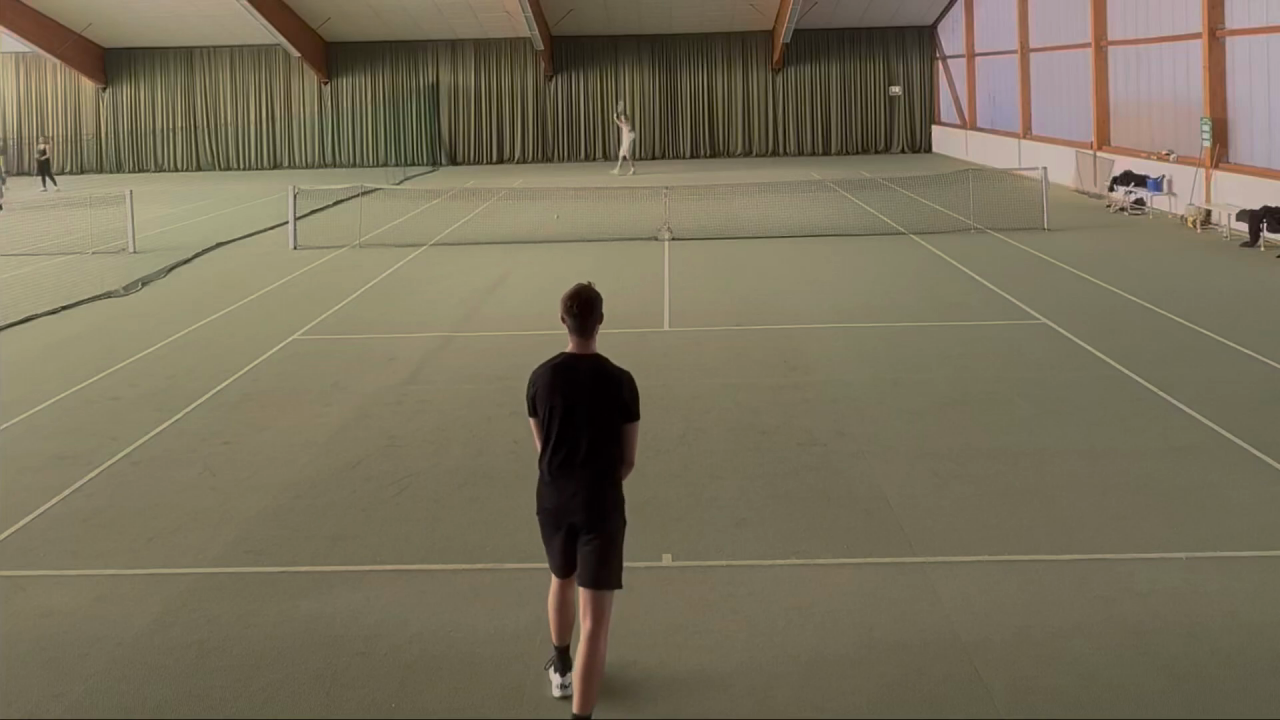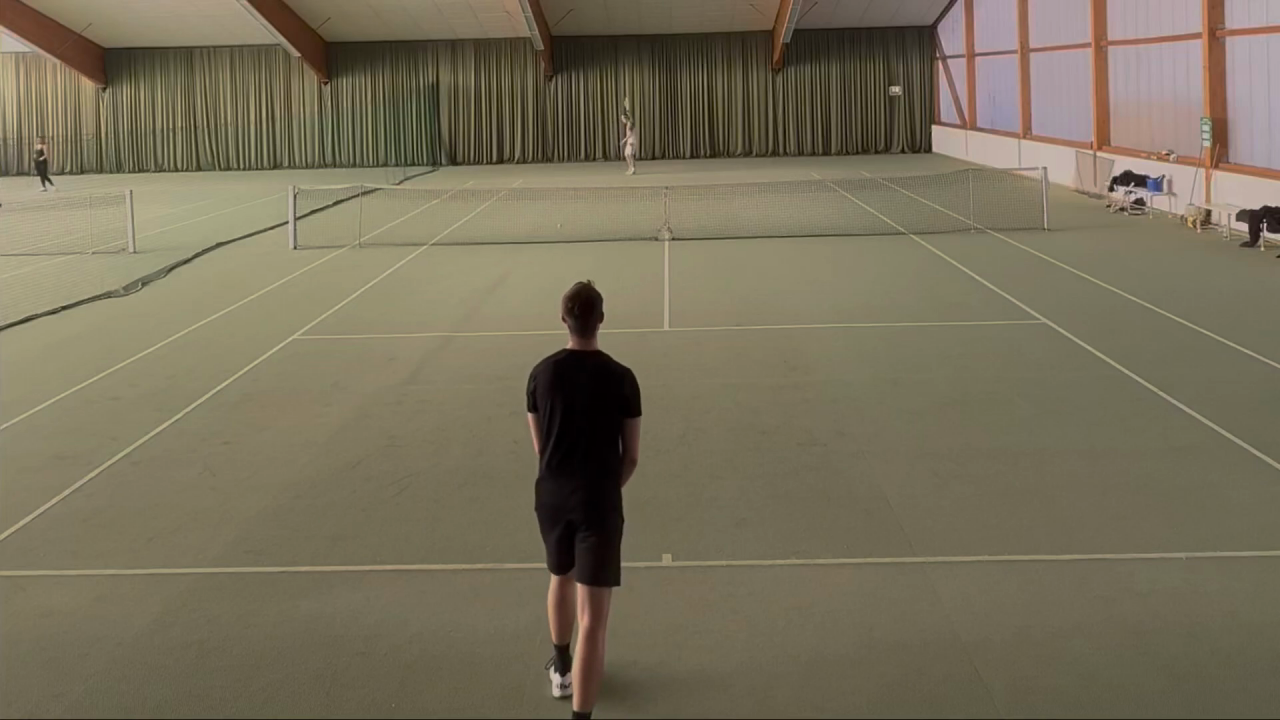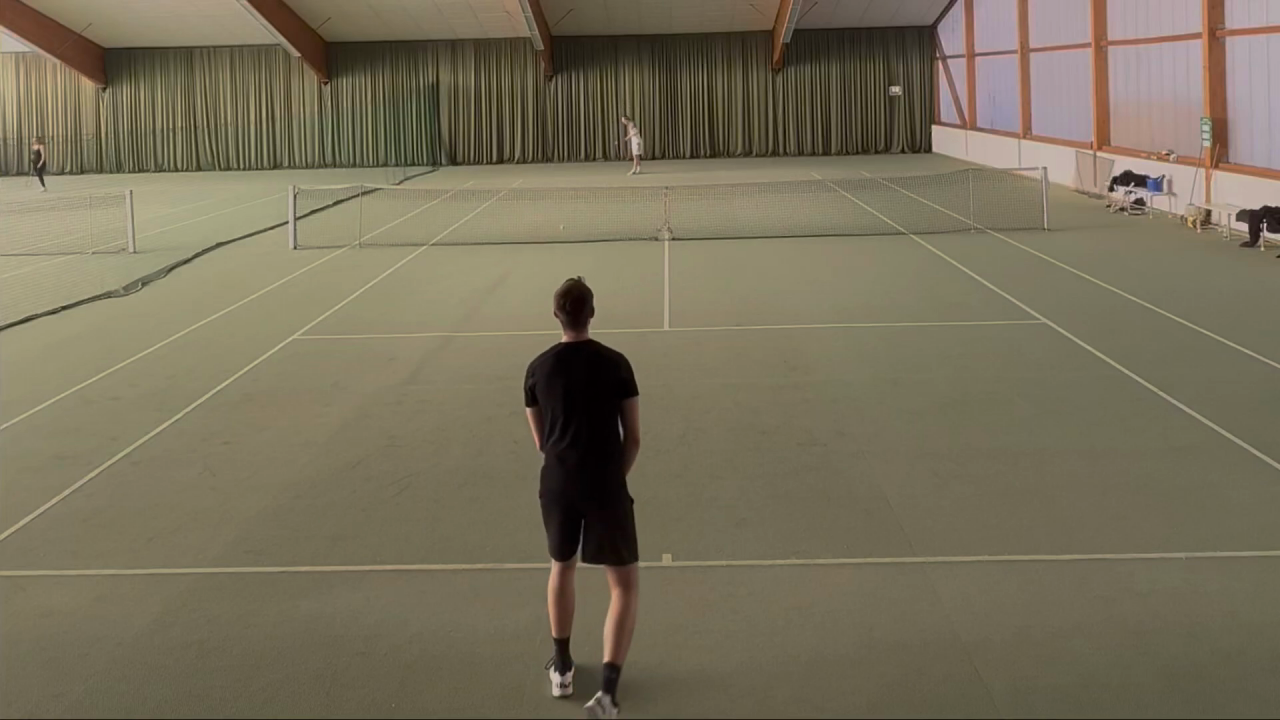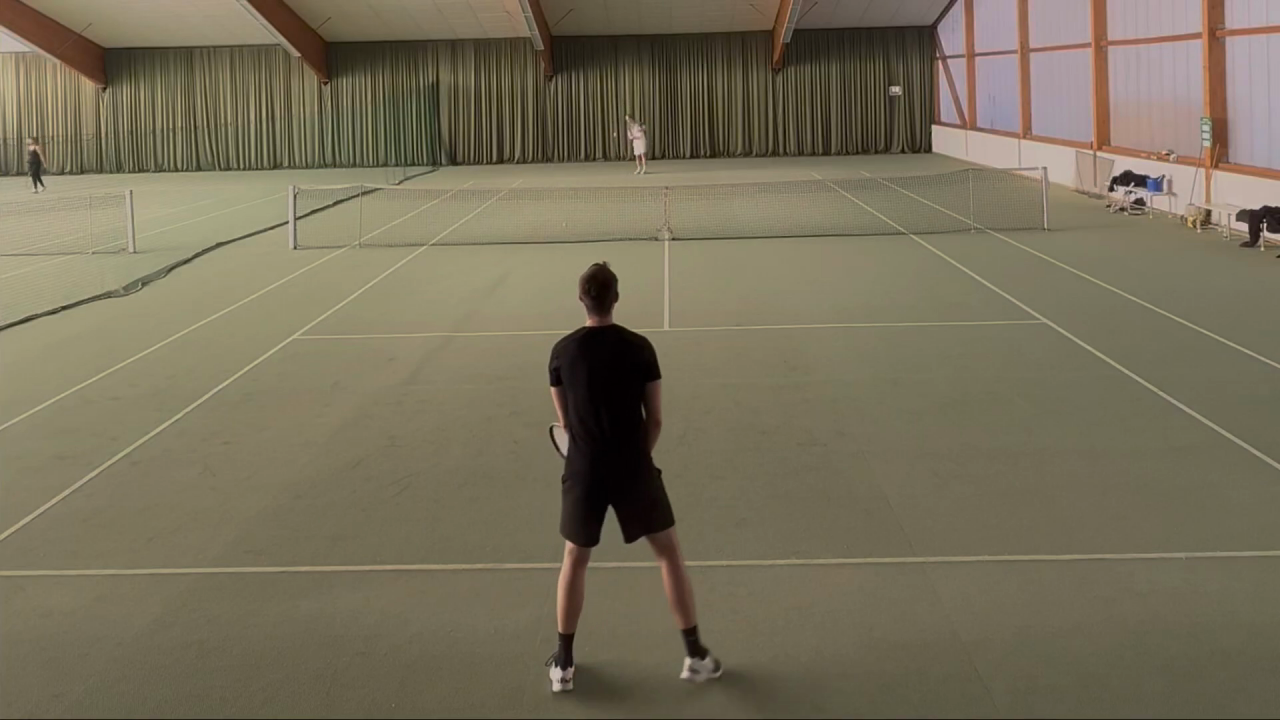
dt=0.3s
person 1, frame 1
left shoulder: (541, 377)
right shoulder: (620, 382)
left elbow: (542, 448)
right elbow: (628, 459)
left hip: (553, 501)
right hip: (600, 506)
left knee: (562, 580)
right knee: (595, 621)
left ankle: (561, 668)
person 1, frame 2
left shoulder: (541, 374)
right shoulder: (621, 378)
left elbow: (539, 446)
right elbow: (631, 457)
left hip: (551, 497)
right hip: (598, 503)
left knee: (561, 578)
right knee: (592, 619)
left ankle: (561, 668)
person 1, frame 3
left shoulder: (538, 368)
right shoulder: (615, 364)
left elbow: (540, 441)
right elbow: (633, 438)
left hip: (557, 486)
right hip: (605, 487)
left knee: (562, 567)
right knee: (625, 586)
left ankle: (562, 665)
person 1, frame 4
left shoulder: (562, 351)
right shoulder: (639, 348)
left elbow: (564, 421)
right elbow: (655, 420)
left hip: (582, 471)
right hip: (632, 469)
left knee: (574, 560)
right knee: (669, 554)
left ankle: (563, 662)
right ankle: (695, 655)
